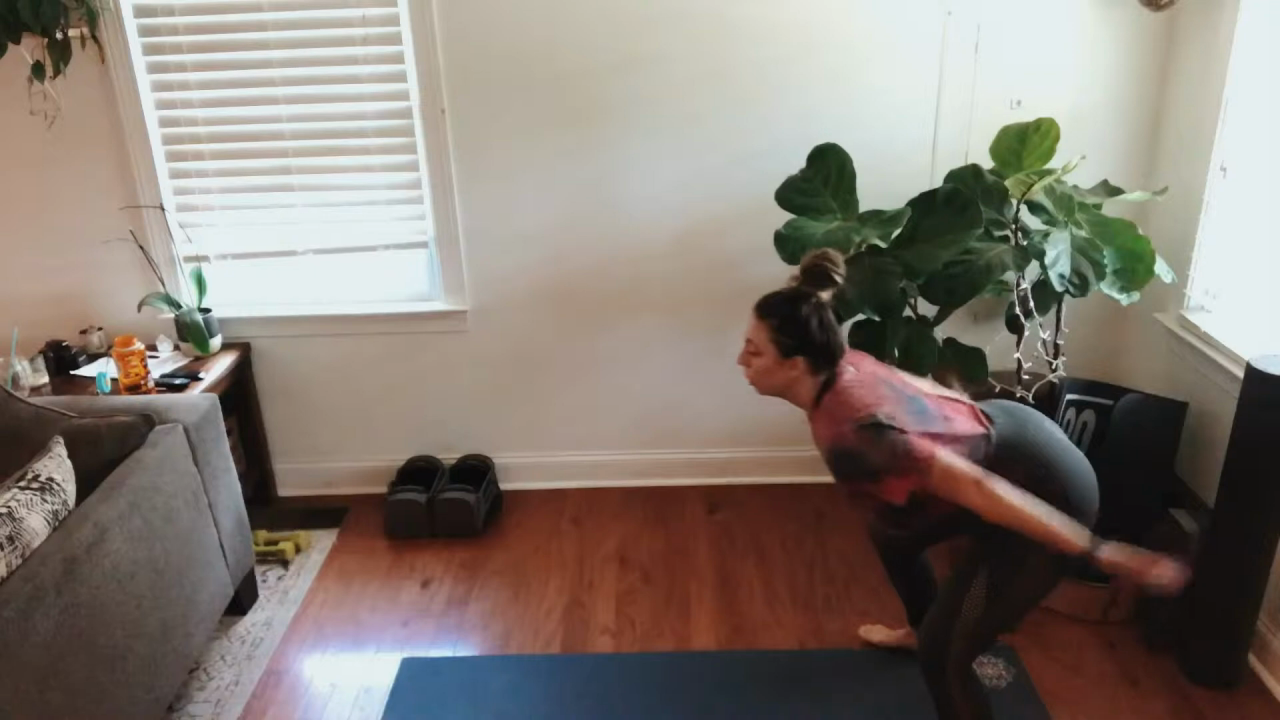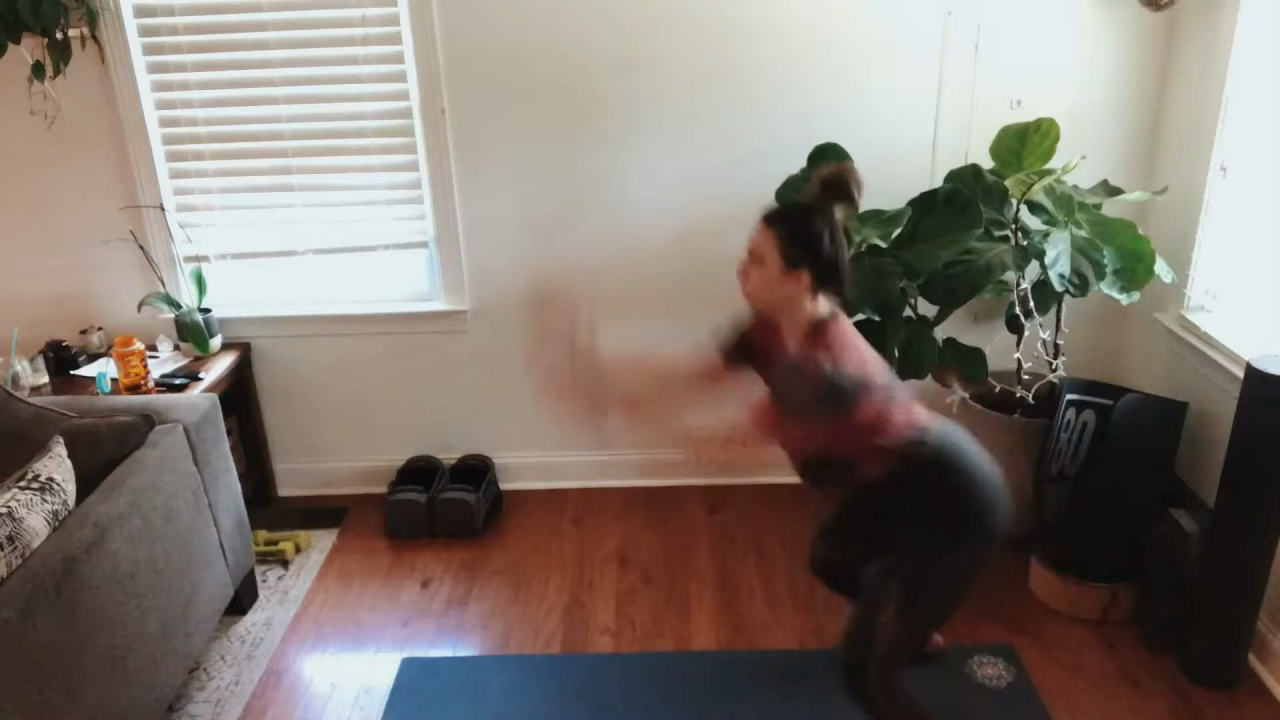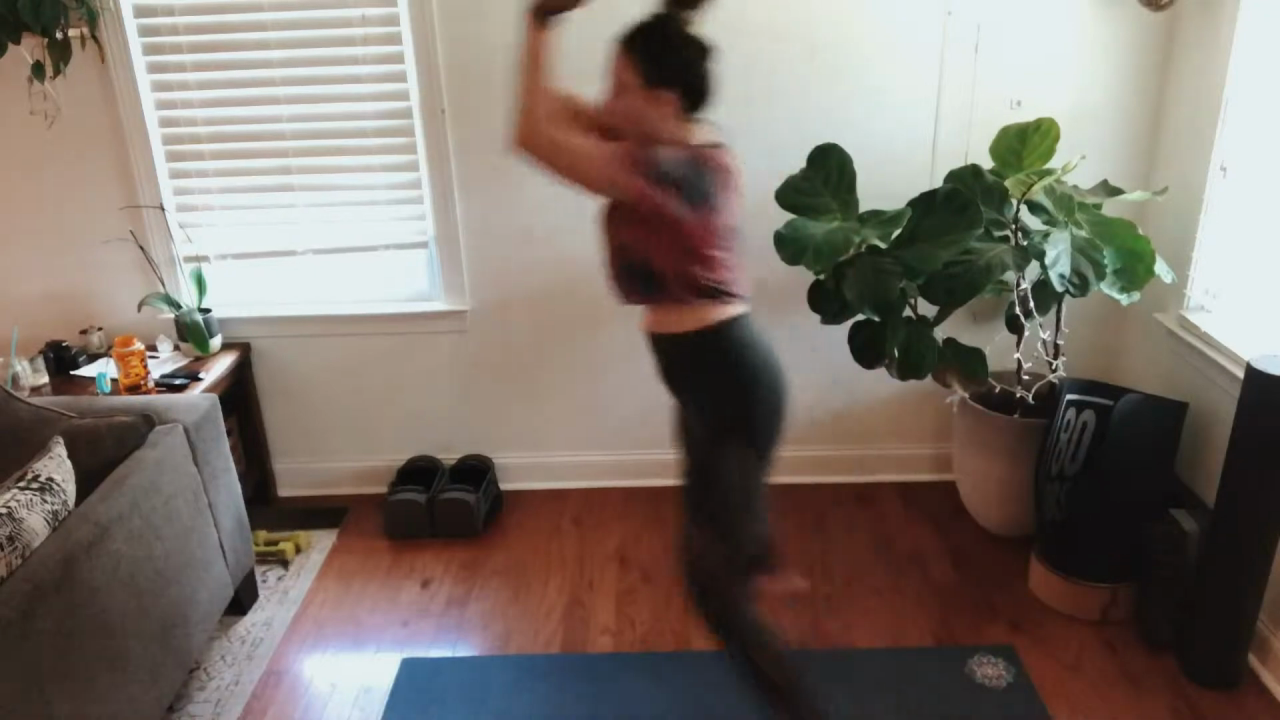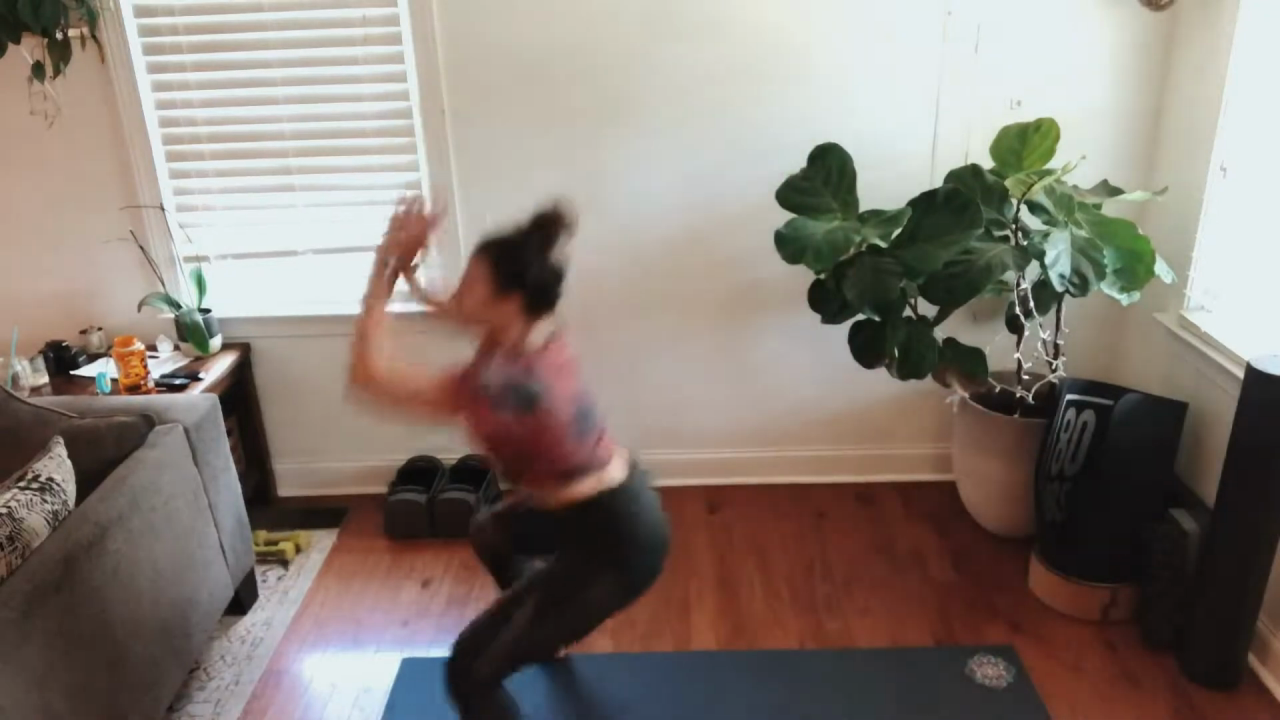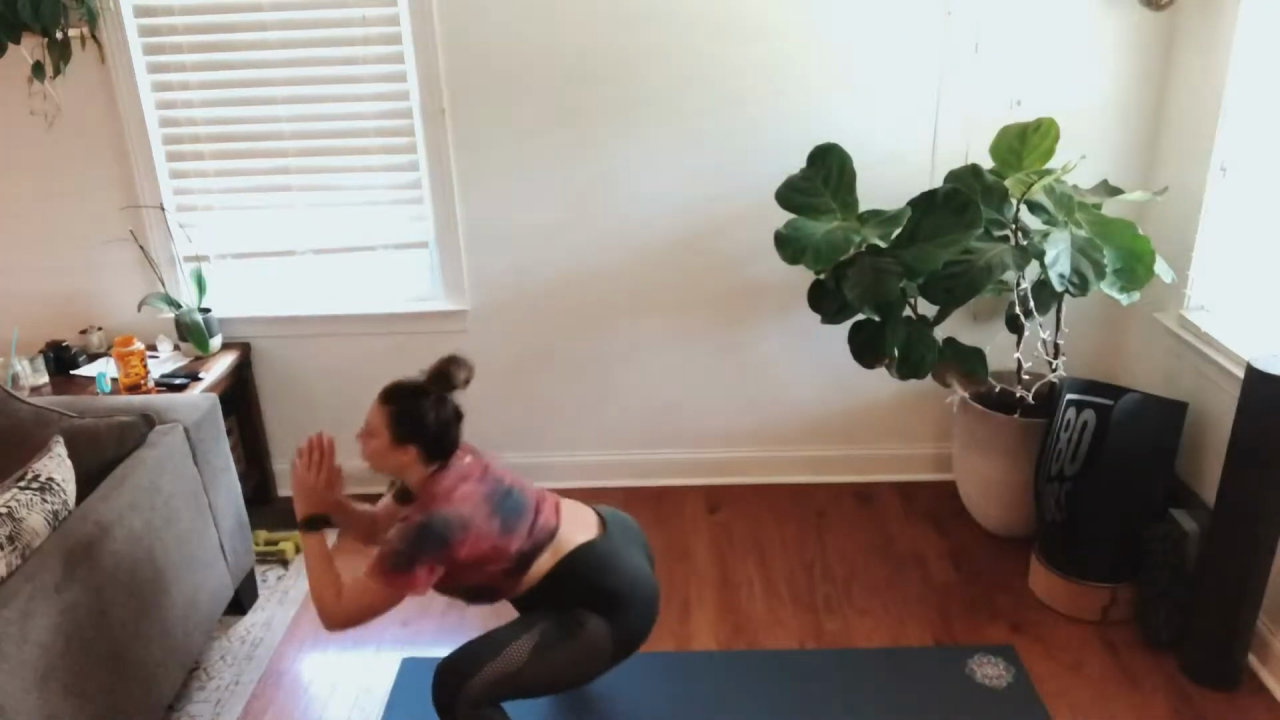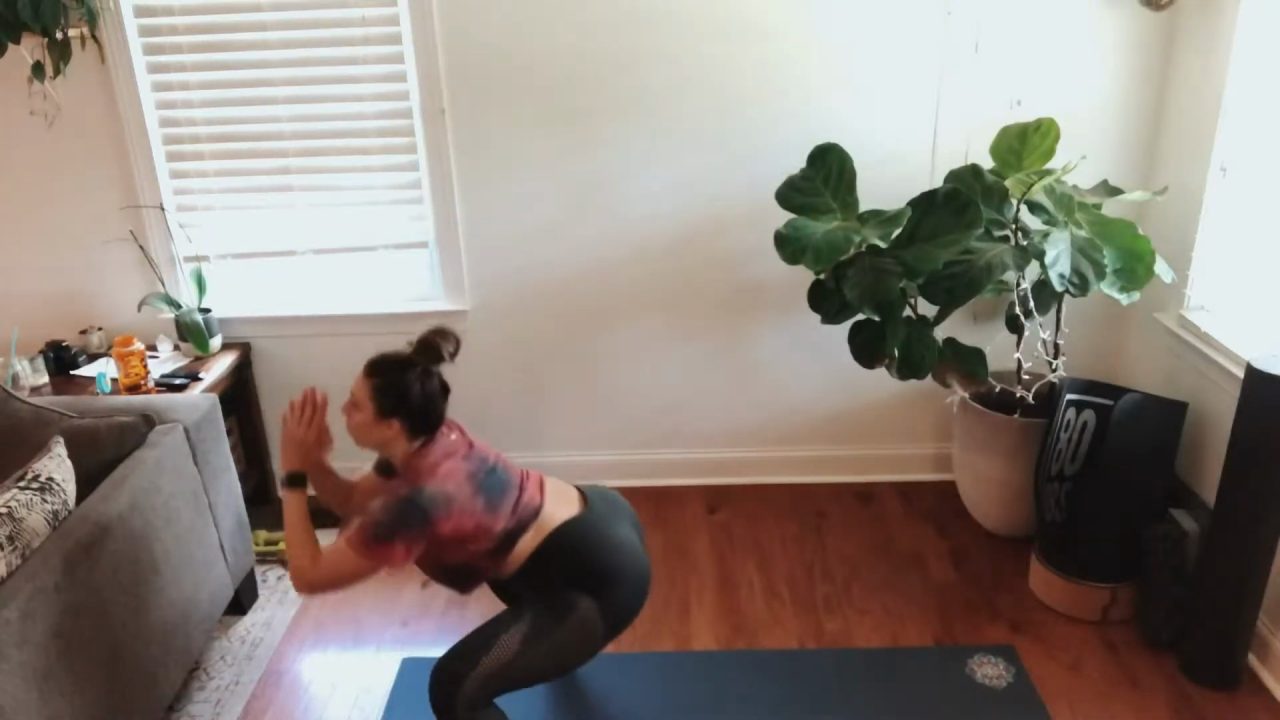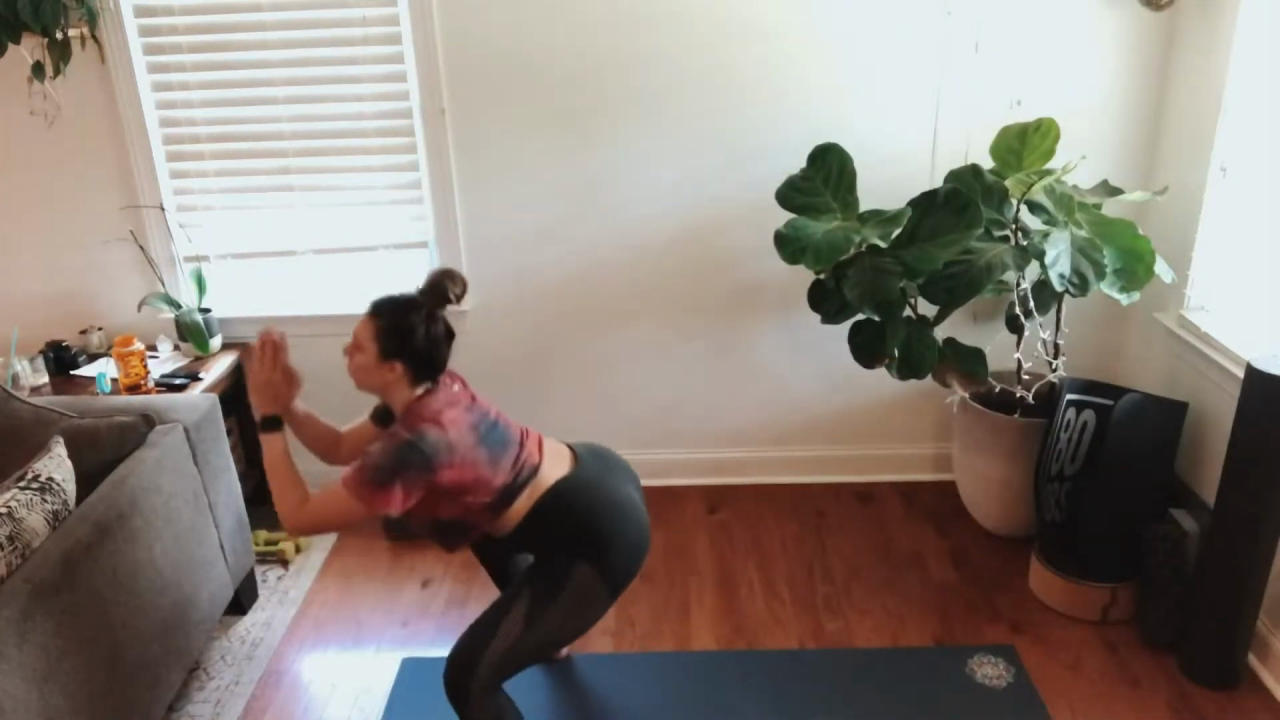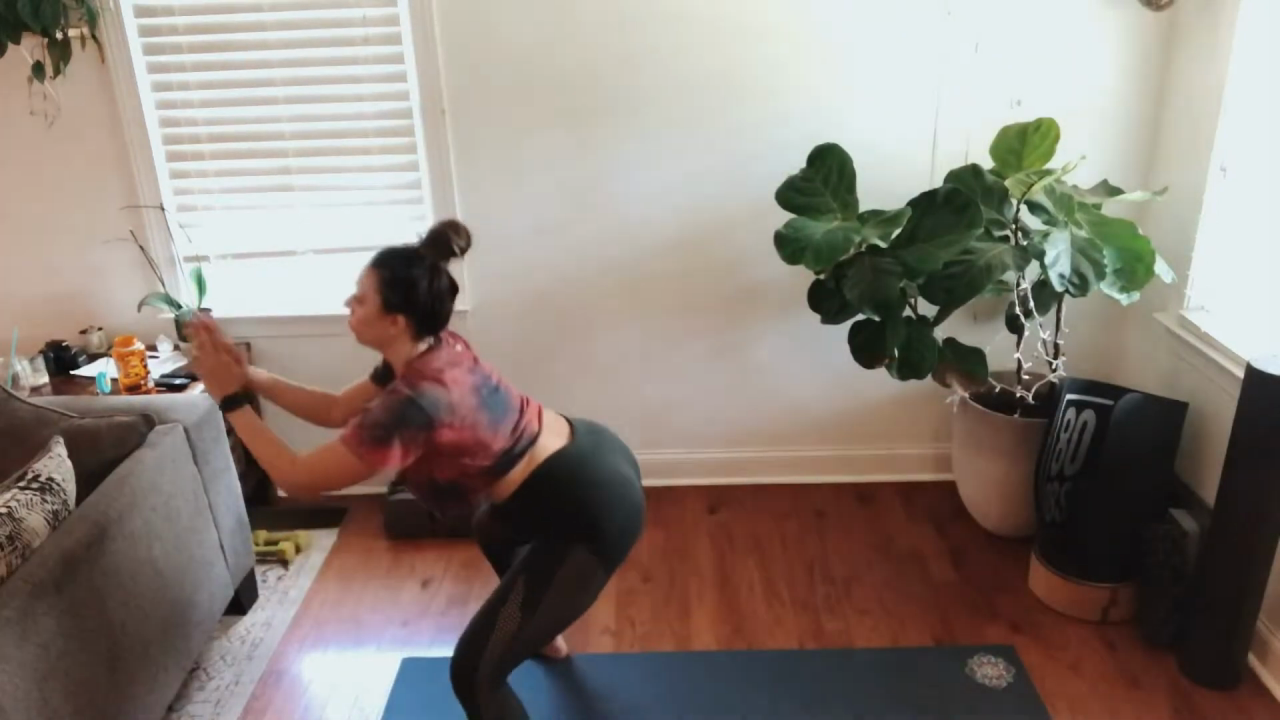
dt=0.3s
person 1, frame 1
left shoulder: (849, 433)
right shoulder: (841, 369)
left elbow: (976, 489)
left wrist: (1097, 552)
left hip: (1047, 491)
right hip: (1008, 427)
left knee: (943, 657)
right knee: (891, 531)
right ankle: (921, 631)
person 1, frame 2
left shoulder: (823, 370)
right shoulder: (778, 332)
left elbow: (726, 449)
right elbow: (685, 379)
left wrist: (611, 402)
right wrist: (601, 378)
left hip: (955, 506)
right hip: (902, 482)
left knee: (864, 673)
right knee: (830, 560)
right ankle: (911, 631)
person 1, frame 3
left shoulder: (670, 171)
right shoulder: (682, 154)
left elbow: (535, 137)
right elbow: (555, 115)
left hip: (725, 382)
right hip: (724, 372)
left knee: (716, 592)
right knee: (722, 509)
right ankle: (754, 564)
person 1, frame 4
left shoulder: (508, 382)
right shoulder: (534, 336)
left elbow: (371, 378)
right elbow: (448, 306)
left wrist: (380, 276)
right wrist: (401, 268)
left hip: (620, 546)
right hip: (620, 497)
left knee: (470, 670)
right knee: (489, 538)
right ankle: (550, 626)
person 1, frame 5
left shoulder: (429, 527)
right shoulder: (451, 464)
left elbow: (335, 612)
right elbow: (374, 527)
left wrist: (310, 519)
right wrist: (332, 502)
left hip: (614, 601)
left knee: (456, 689)
right ankle: (552, 652)
person 1, frame 6
left shoulder: (412, 500)
right shoulder: (434, 440)
left elbow: (308, 576)
right elbow: (350, 500)
left wrist: (294, 476)
right wrist: (313, 462)
left hip: (604, 578)
right ankle: (547, 645)
person 1, frame 7
left shoulder: (412, 447)
right shoulder: (435, 390)
left elbow: (298, 516)
right elbow: (339, 447)
left wrist: (268, 419)
right wrist: (287, 404)
left hip: (601, 537)
right hip: (600, 477)
left knee: (468, 678)
right knee: (487, 535)
right ankle: (545, 630)
person 1, frame 8
left shoulder: (412, 404)
right shoulder: (434, 350)
left elbow: (298, 478)
right elbow: (338, 408)
left wrist: (232, 401)
right wrist: (249, 375)
left hip: (593, 510)
right hip: (595, 456)
left knee: (474, 672)
right knee: (493, 532)
right ankle: (544, 632)
